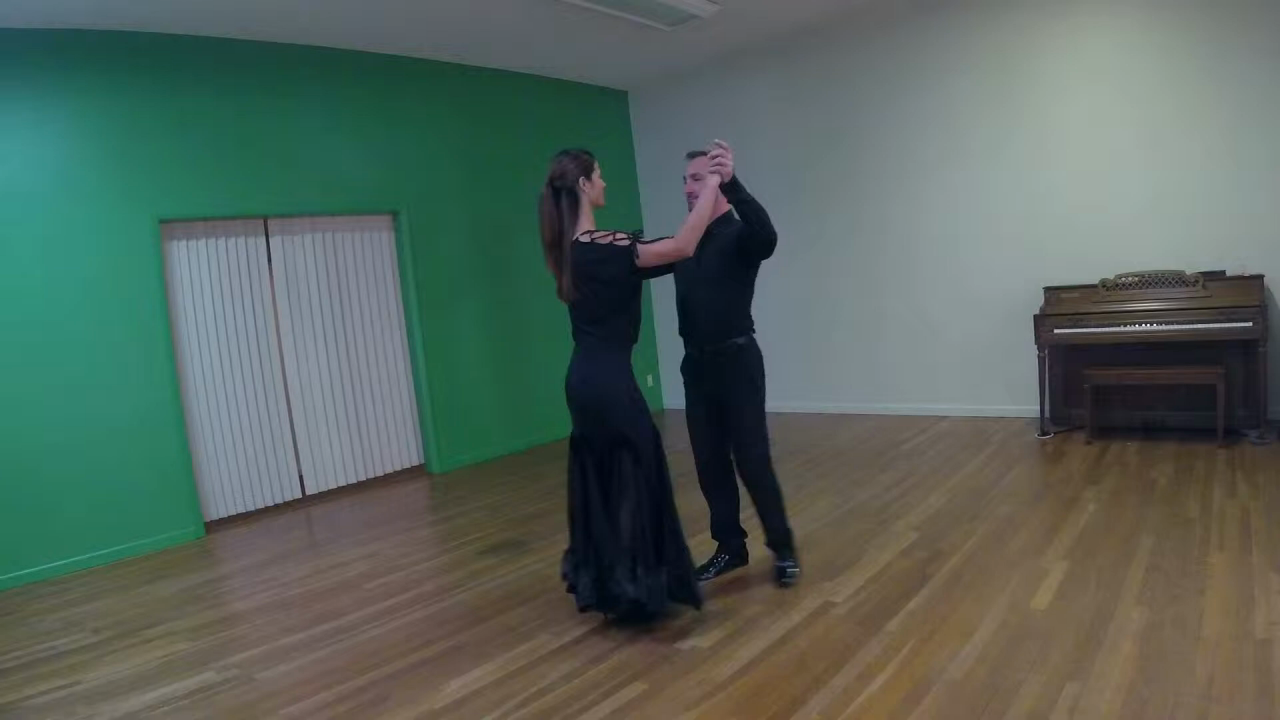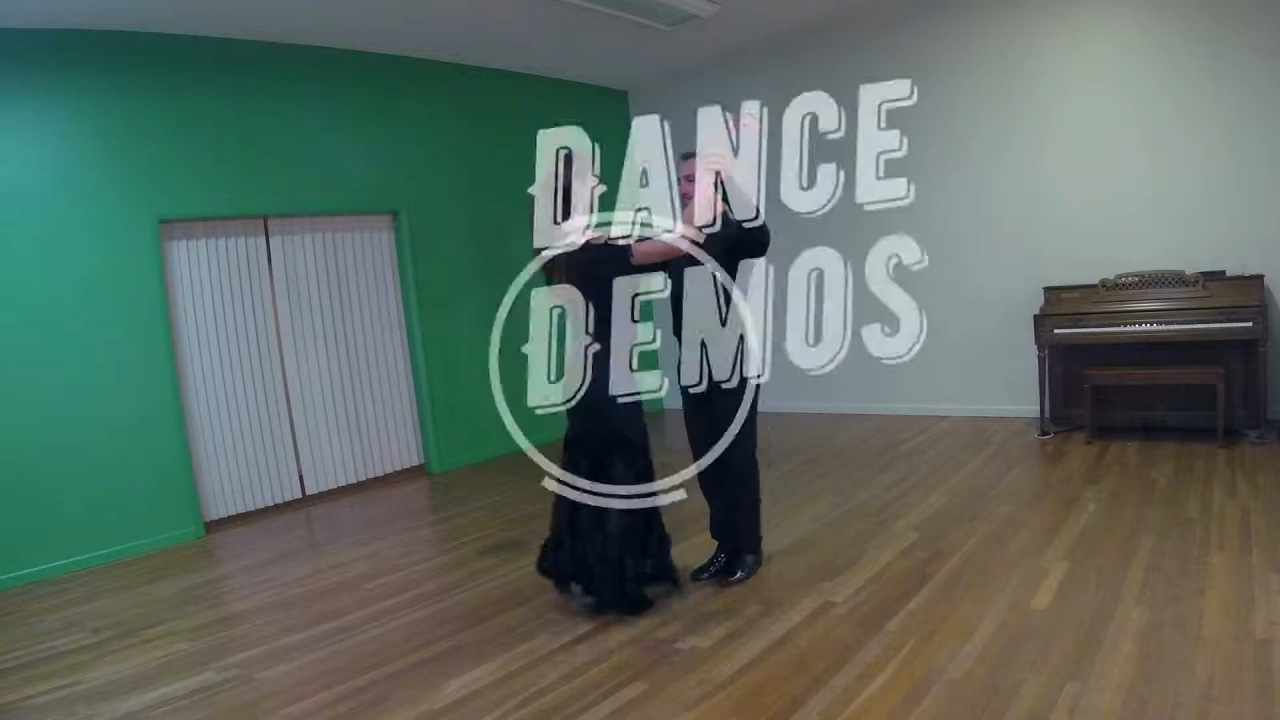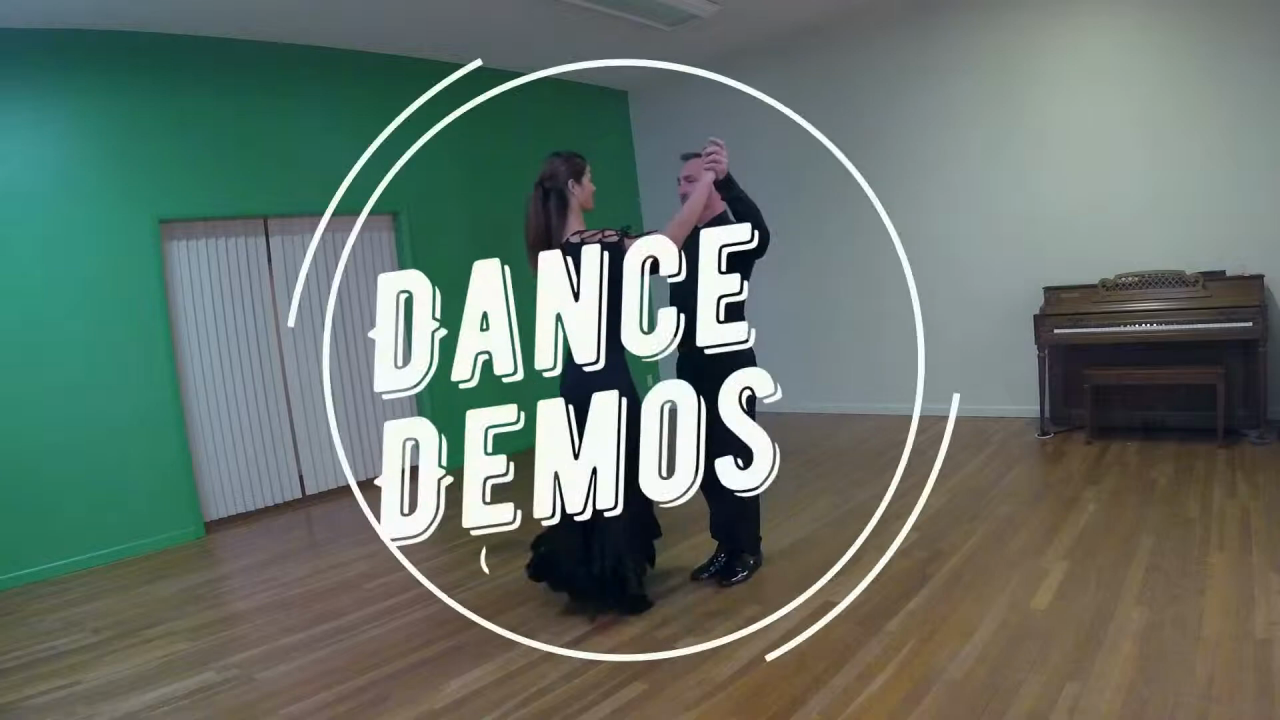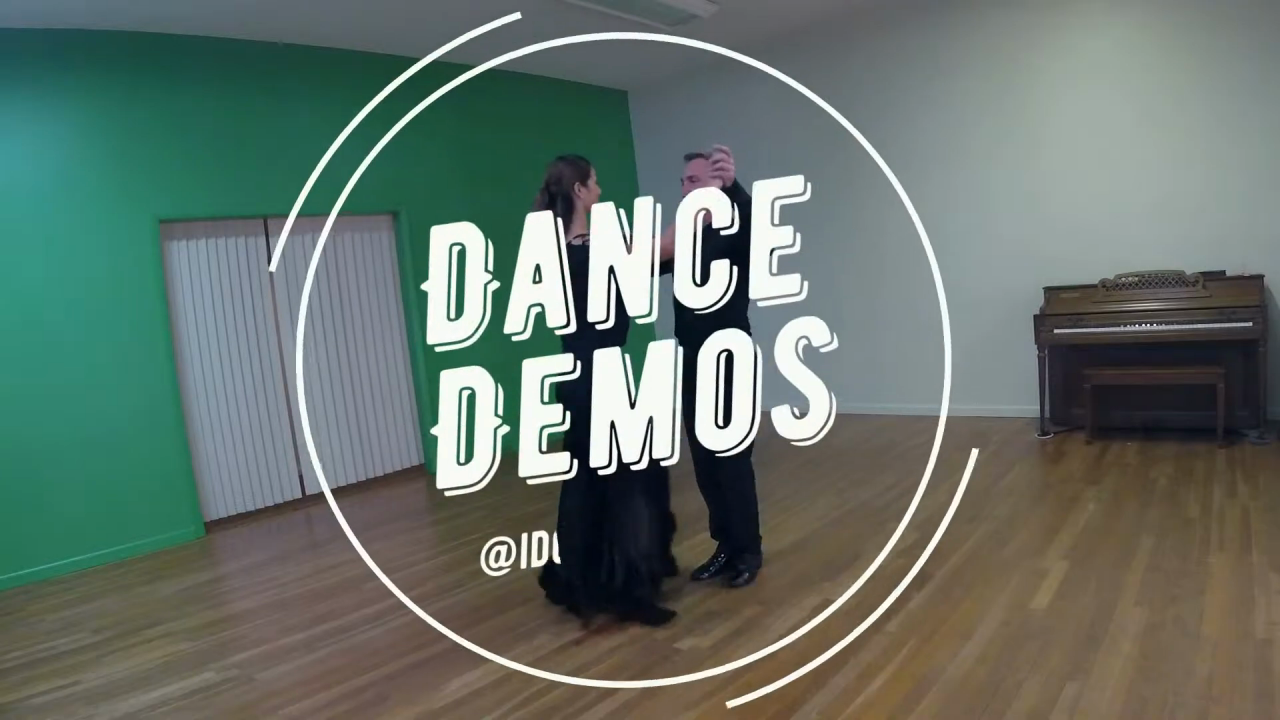
dt=0.2s
person 1, frame 1
left shoulder: (569, 247)
right shoulder: (604, 247)
left elbow: (643, 256)
right elbow: (683, 245)
right wrist: (711, 185)
left hip: (583, 376)
right hip: (610, 376)
left knee: (596, 481)
right knee: (631, 482)
left ankle: (597, 583)
right ankle: (630, 591)
person 1, frame 2
left shoulder: (564, 257)
right shoulder: (594, 252)
left elbow: (637, 262)
right elbow: (674, 247)
right hip: (605, 381)
left knee: (589, 484)
right knee: (622, 484)
left ankle: (594, 586)
right ankle: (617, 593)
person 1, frame 3
left shoulder: (558, 249)
right shoulder: (593, 247)
right elbow: (671, 238)
right wrist: (705, 183)
left hip: (577, 373)
right hip: (602, 376)
right knee: (620, 478)
left ankle: (584, 574)
right ankle: (616, 583)
person 1, frame 4
left shoulder: (562, 251)
right shoulder: (591, 251)
left hip: (572, 377)
right hip: (595, 379)
left knee: (589, 484)
right knee: (633, 478)
left ankle: (579, 586)
right ankle: (634, 589)
person 2, frame 1
left shoulder: (739, 235)
left elbow: (767, 236)
left wrist: (732, 184)
left hip: (736, 360)
right hip: (696, 363)
left knee: (752, 459)
right knee: (709, 463)
left ankle: (783, 547)
right ankle: (730, 545)
person 2, frame 2
left shoulder: (732, 237)
left elbow: (757, 235)
left wrist: (725, 180)
left knee: (738, 460)
right knee: (707, 462)
left ankle: (749, 549)
right ankle: (726, 546)
person 2, frame 3
right shoulder: (682, 242)
left elbow: (759, 232)
left wrist: (727, 180)
left hip: (731, 362)
right hip: (691, 364)
left knee: (737, 460)
right knee: (708, 462)
left ankle: (748, 550)
right ankle: (727, 547)
person 2, frame 4
left shoulder: (735, 236)
left wrist: (732, 185)
left hip: (731, 362)
right hip: (694, 365)
left knee: (732, 460)
right knee: (704, 461)
left ankle: (746, 552)
right ankle: (729, 546)
